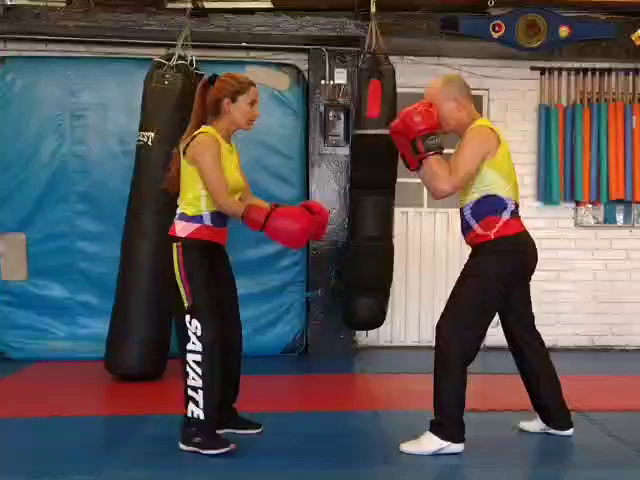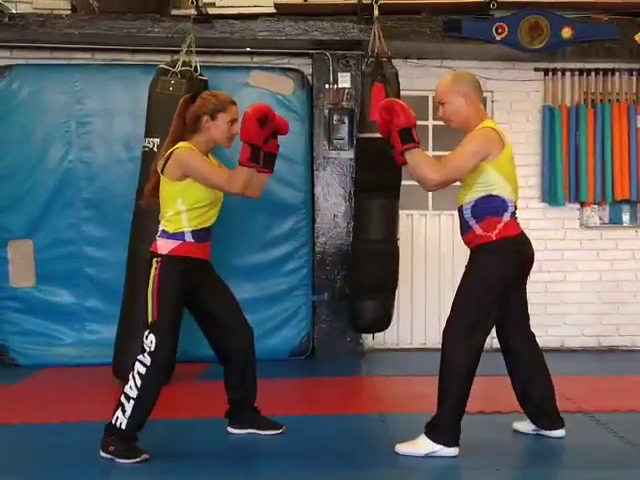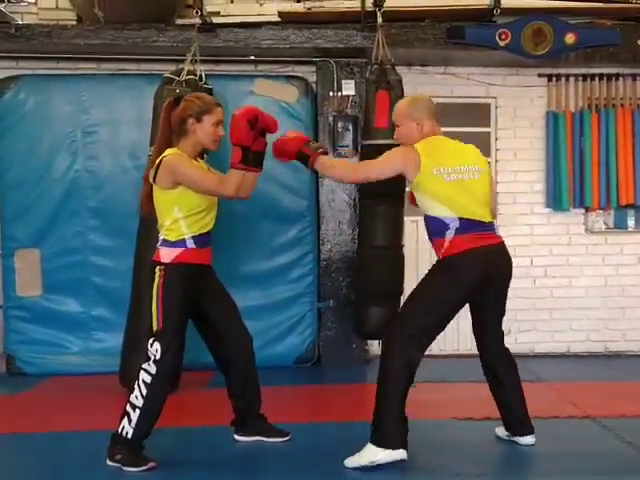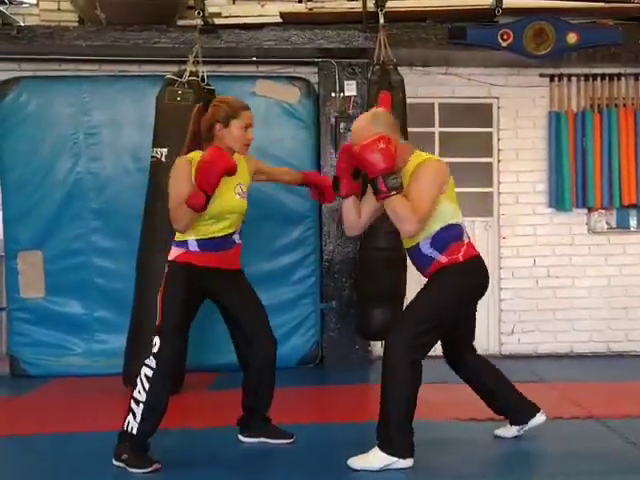
dt=1s
person 1, frame 1
left shoulder: (228, 146)
right shoulder: (204, 140)
left elbow: (241, 199)
right elbow: (227, 201)
left wrist: (292, 213)
right wrist: (272, 221)
left hip: (213, 247)
right hip: (191, 245)
left knee: (229, 331)
right knee: (206, 333)
left ankle: (220, 413)
right ankle: (194, 430)
person 1, frame 2
left shoulder: (209, 160)
right shoulder: (183, 154)
left elbow: (254, 189)
right elbow: (235, 185)
left wrist: (269, 146)
right wrist: (252, 144)
left hip: (199, 263)
right hip: (171, 264)
left knee: (238, 334)
right knee: (158, 351)
left ankle: (242, 413)
right ankle: (117, 436)
person 1, frame 3
left shoulder: (197, 164)
right shoulder: (172, 162)
left elbow: (244, 190)
right elbow: (228, 189)
left wrist: (256, 146)
right wrist: (241, 145)
left hip: (201, 270)
right hip: (174, 271)
left knee: (238, 342)
right knee: (163, 358)
left ankle: (249, 421)
right ankle: (124, 445)
person 1, frame 4
left shoulder: (245, 164)
right shoulder: (186, 164)
left elbow: (281, 172)
right elbow: (180, 222)
left wrist: (311, 178)
right wrist: (206, 184)
left hip: (228, 268)
right hip: (186, 268)
left knee: (262, 342)
right knee: (165, 354)
left ankle: (254, 423)
right ankle: (130, 444)
person 2, frame 1
left shoulder: (480, 133)
right shoulder: (478, 137)
left elbow: (446, 186)
right elbow: (438, 189)
left wrist: (428, 141)
right wrist: (414, 153)
left hip: (498, 251)
right hip: (511, 248)
left knee: (453, 333)
right knee: (522, 332)
left ankle: (447, 432)
right ankle: (556, 418)
person 2, frame 2
left shoulder: (484, 136)
right shoulder: (479, 139)
left elbow: (436, 176)
right elbow: (431, 181)
left wrist: (406, 137)
right wrist: (402, 144)
left hip: (497, 252)
right hip: (506, 251)
left knee: (459, 337)
right knee: (516, 335)
left ankle: (442, 436)
right ankle: (547, 419)
person 2, frame 3
left shoulder: (412, 156)
right shoulder: (475, 156)
left elbow: (354, 174)
left wrist: (306, 152)
left hip: (458, 265)
right hip: (495, 257)
left knee: (401, 342)
right knee: (491, 343)
left ankle: (388, 441)
right ankle: (519, 426)
person 2, frame 4
left shoulder: (427, 168)
right shoulder: (389, 174)
left elbow: (410, 225)
right elbow: (353, 228)
left wrist: (383, 178)
right wrist: (347, 182)
left hip: (460, 272)
right hip: (455, 275)
left knee: (400, 343)
right knee: (460, 353)
left ankle: (395, 448)
right ankle: (522, 413)
